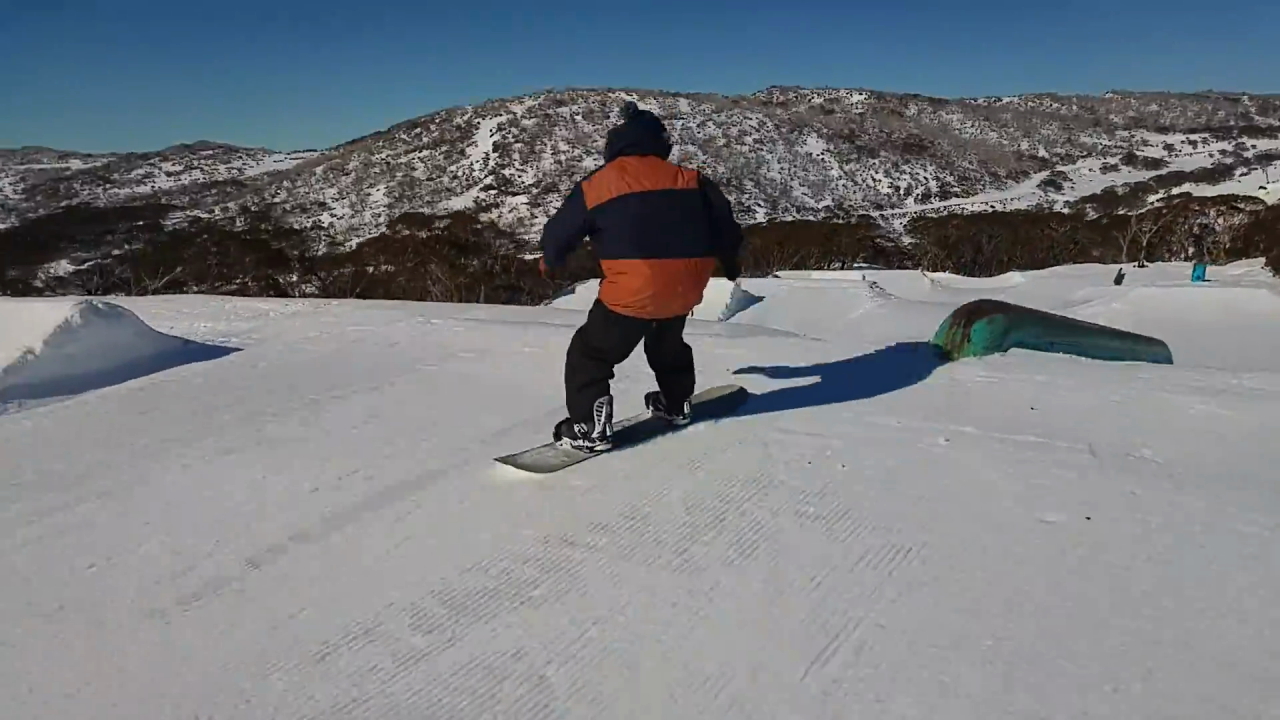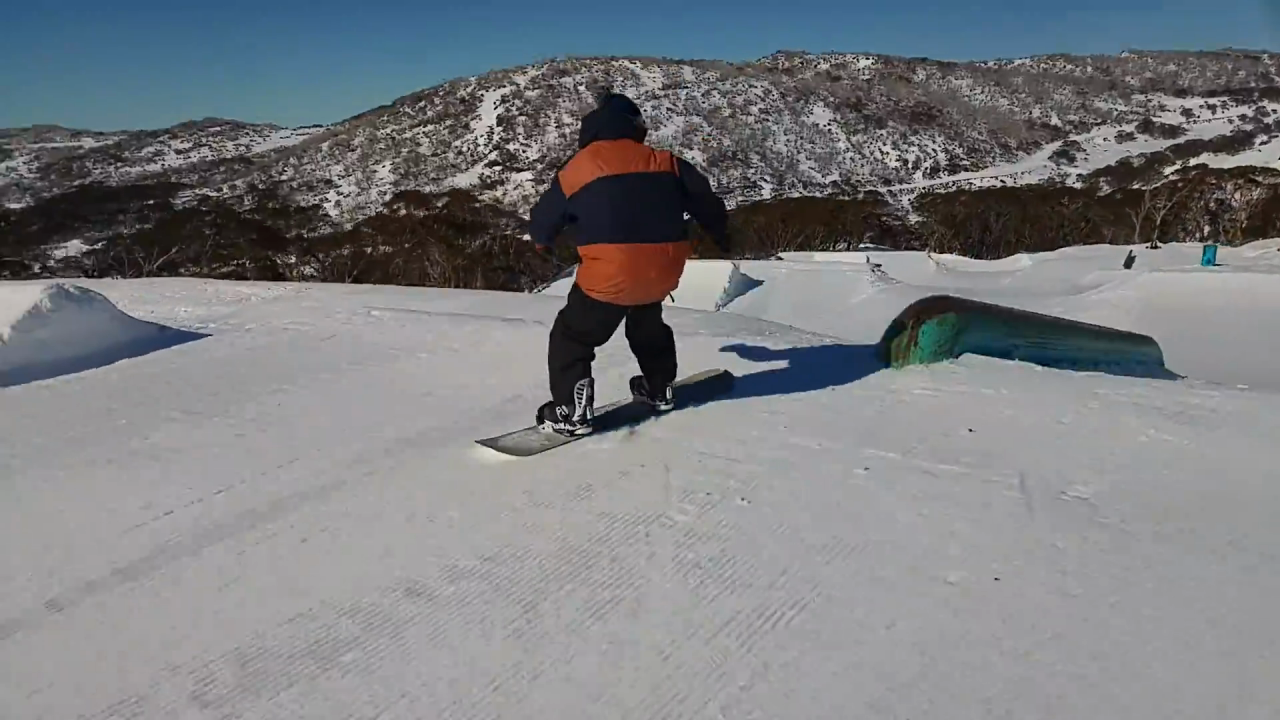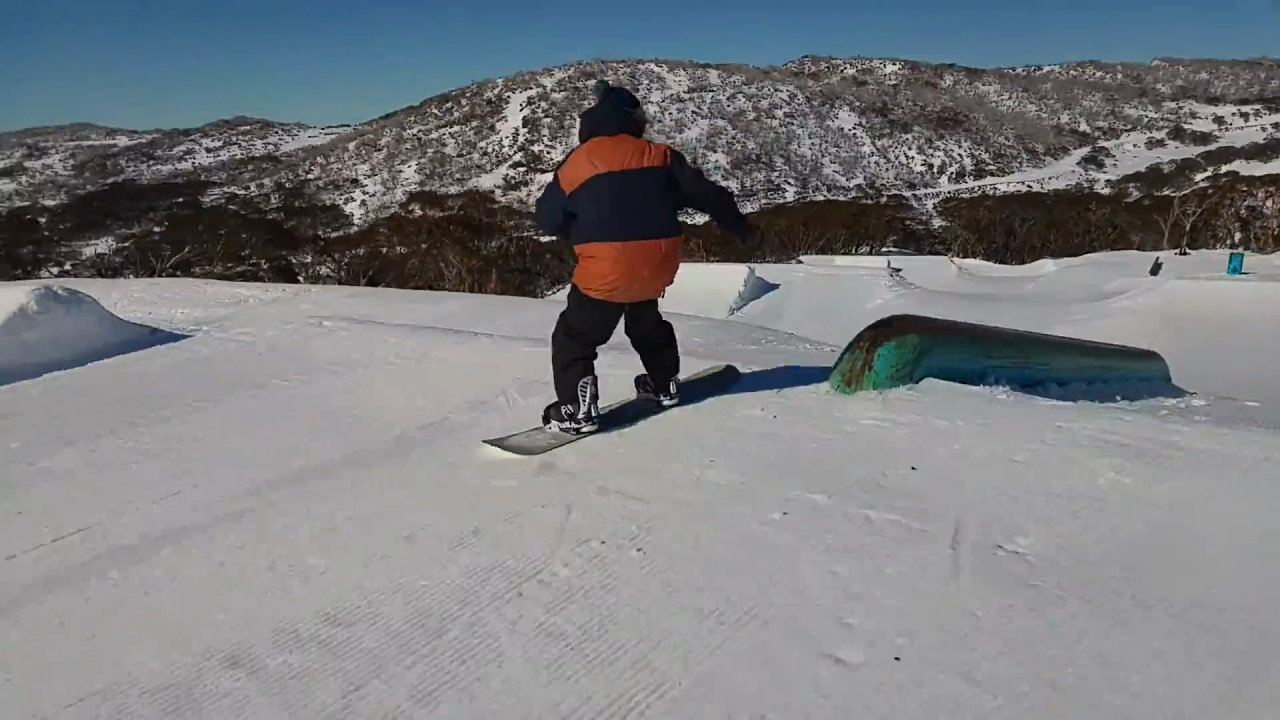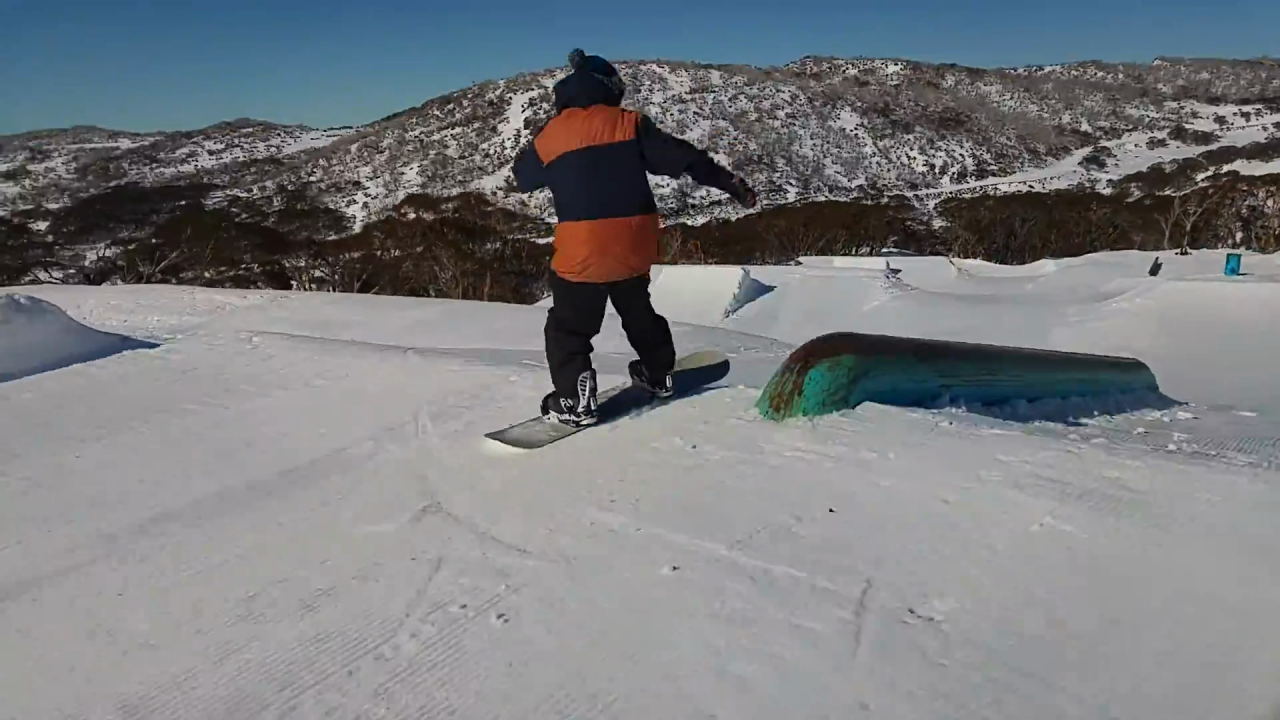
dt=0.1s
person 1, frame 1
left shoulder: (596, 185)
right shoulder: (688, 177)
left elbow: (556, 237)
right elbow: (723, 224)
left wrist: (549, 261)
right wrist: (729, 260)
left hip: (632, 288)
right hip: (686, 285)
left knee: (589, 355)
right knee: (667, 344)
left ankle: (589, 427)
right ankle: (677, 402)
person 1, frame 2
left shoulder: (573, 173)
right shoulder: (663, 160)
left elbow: (543, 223)
right elbow: (705, 202)
left wrist: (542, 239)
right wrist: (722, 235)
left hip: (608, 274)
right hip: (662, 269)
left knee: (571, 336)
right knee: (647, 326)
left ankle: (571, 410)
right ankle: (660, 388)
person 1, frame 3
left shoulder: (572, 166)
right shoulder: (657, 153)
left elbow: (548, 220)
right elbow: (704, 194)
left wrist: (574, 215)
right wrist: (737, 221)
left hip: (604, 270)
right hip: (656, 265)
left knee: (574, 337)
right knee: (646, 323)
left ankle: (580, 408)
right ankle: (664, 384)
person 1, frame 4
left shoulder: (548, 138)
right shoulder: (630, 124)
left elbow: (524, 175)
right elbow: (682, 157)
right wrist: (732, 182)
left hip: (582, 251)
right hip: (634, 244)
left knee: (567, 328)
right knee: (636, 310)
left ankle: (575, 401)
right ankle: (658, 376)
